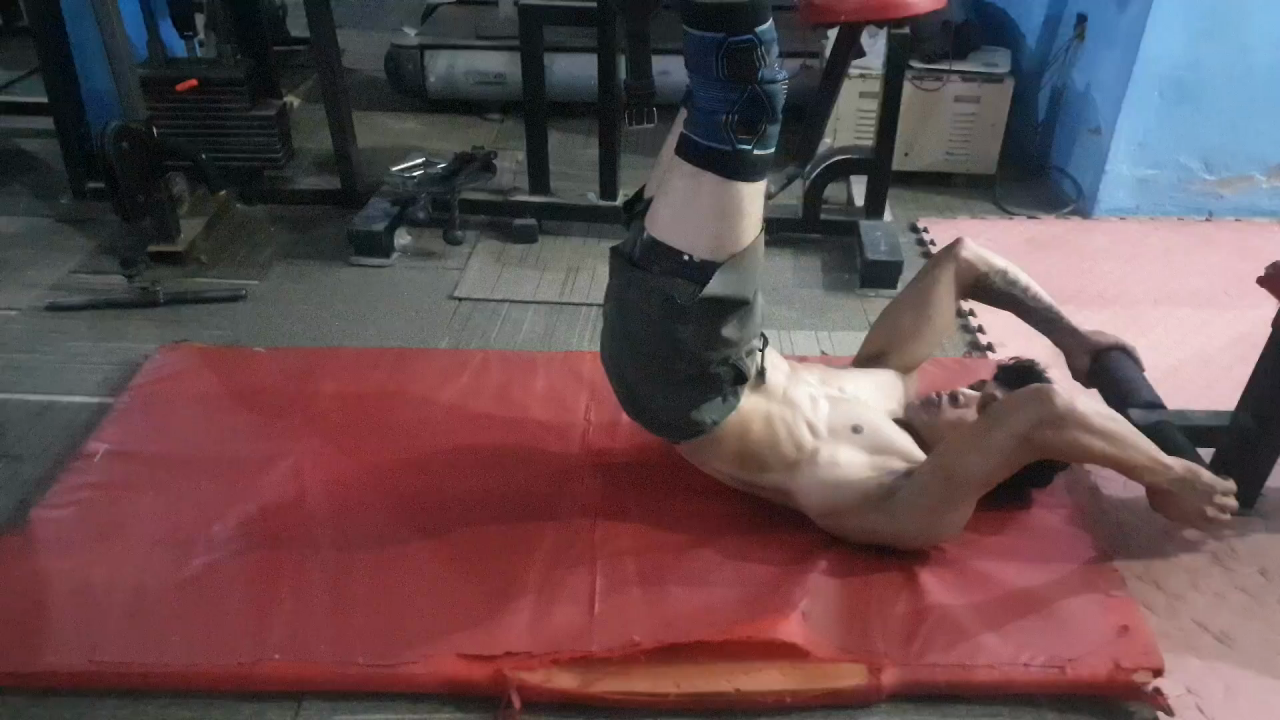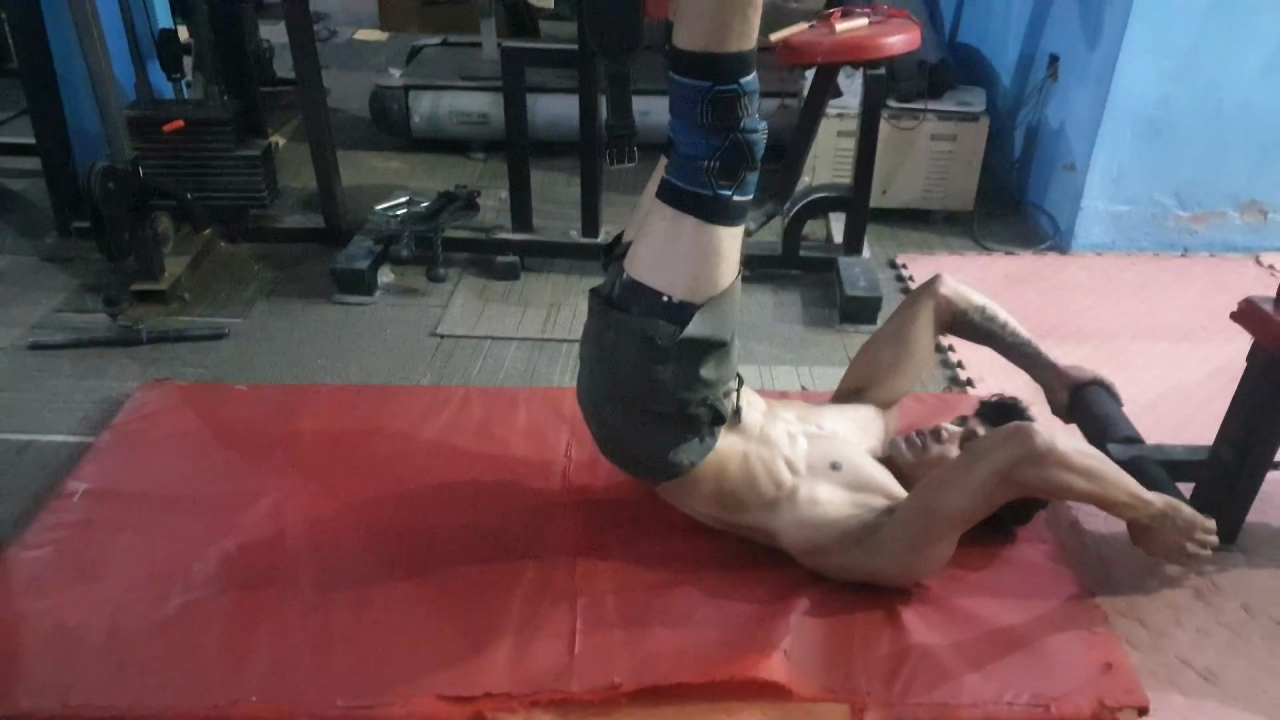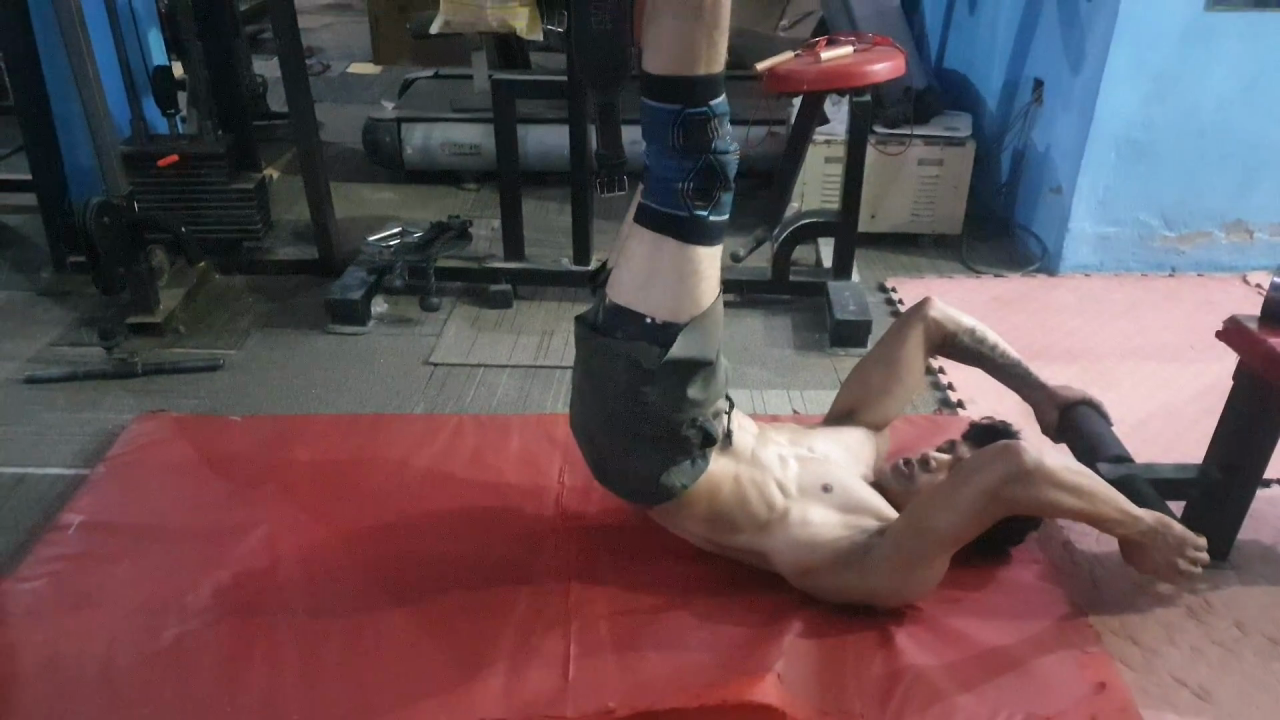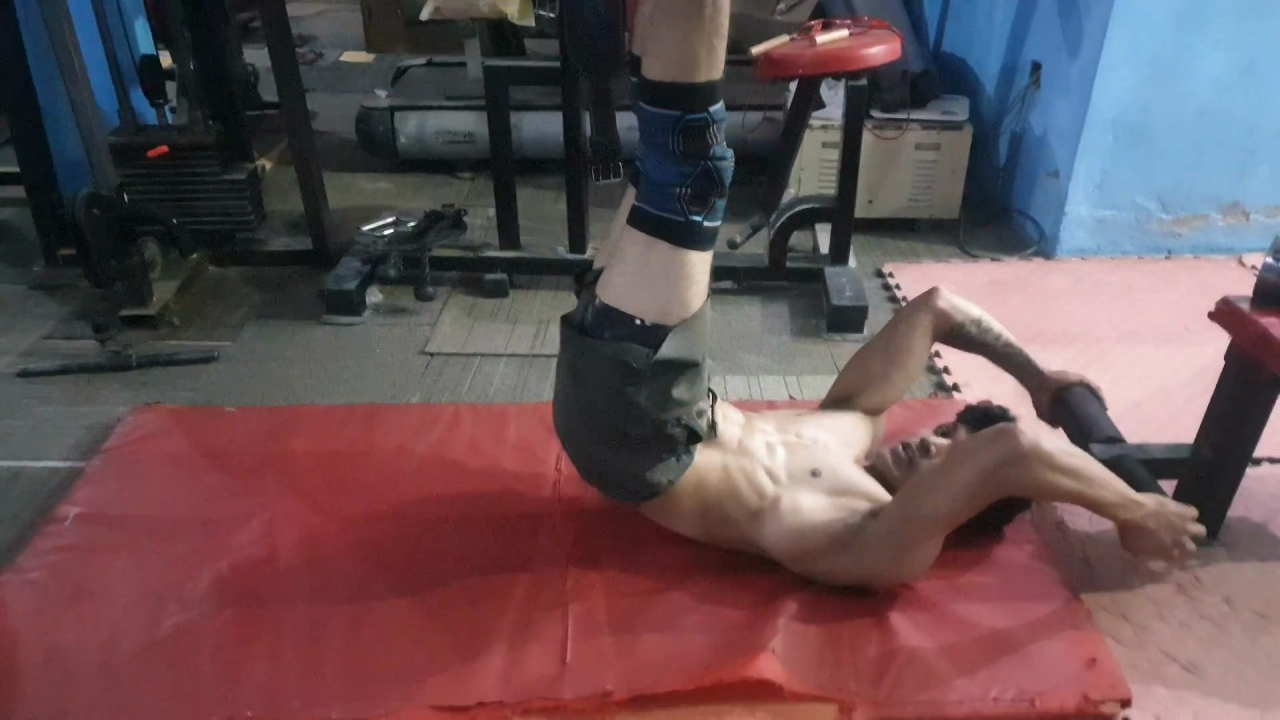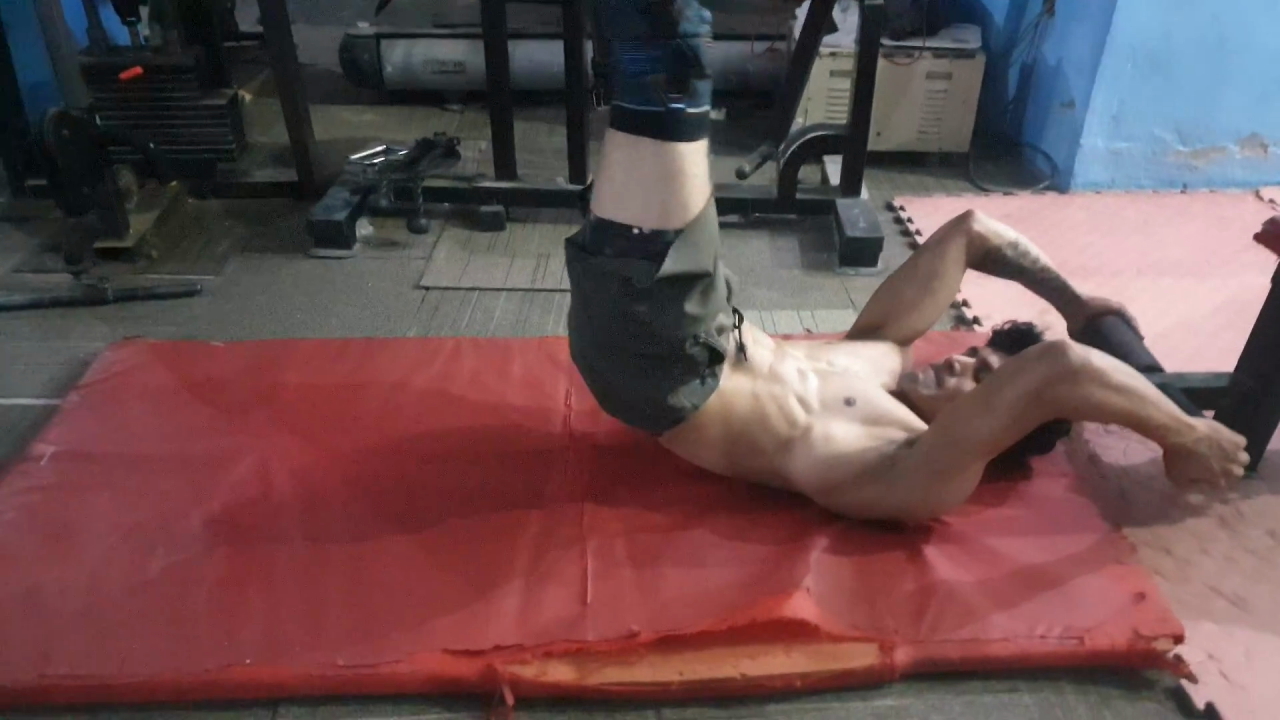
dt=0.7s
person 1, frame 1
left shoulder: (924, 511)
right shoulder: (889, 389)
right elbow: (963, 261)
left wrist: (1170, 479)
right wrist: (1073, 339)
left hip: (677, 373)
right hip: (667, 331)
person 1, frame 2
right shoulder: (867, 423)
right elbow: (941, 296)
left wrist: (1149, 513)
right wrist: (1050, 372)
left hip: (654, 408)
right hip: (650, 370)
person 1, frame 3
left shoulder: (899, 568)
right shoulder: (858, 446)
right elbow: (929, 318)
right wrist: (1041, 393)
left hip: (644, 431)
right hip: (637, 397)
person 1, frame 4
left shoulder: (891, 549)
right shoulder: (853, 430)
right elbow: (937, 308)
left wrist: (1139, 514)
right wrist: (1037, 378)
left hip: (629, 426)
right hip: (623, 385)
person 1, frame 5
left shoulder: (929, 480)
right shoulder: (882, 360)
right elbow: (970, 232)
left wrist: (1186, 439)
right wrist: (1075, 305)
left hip: (656, 363)
right hip: (681, 334)
